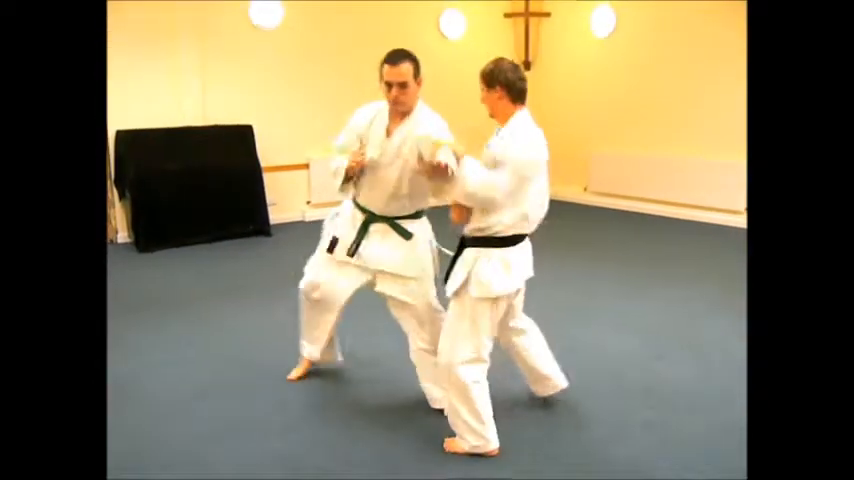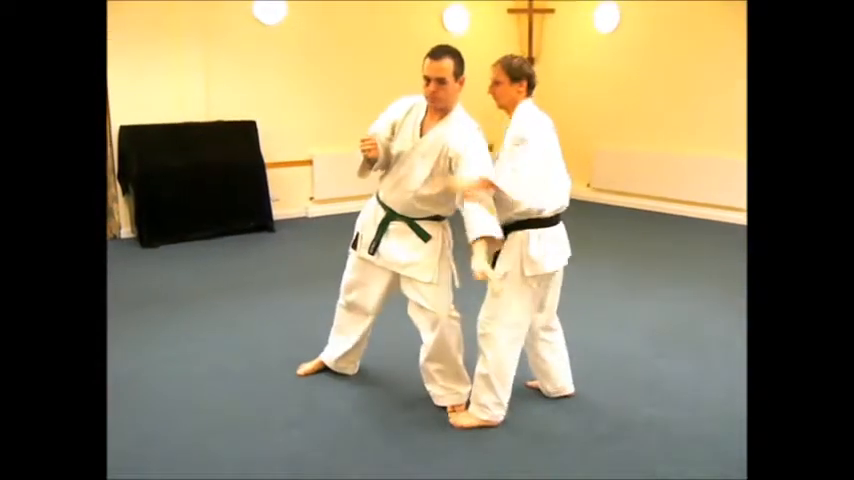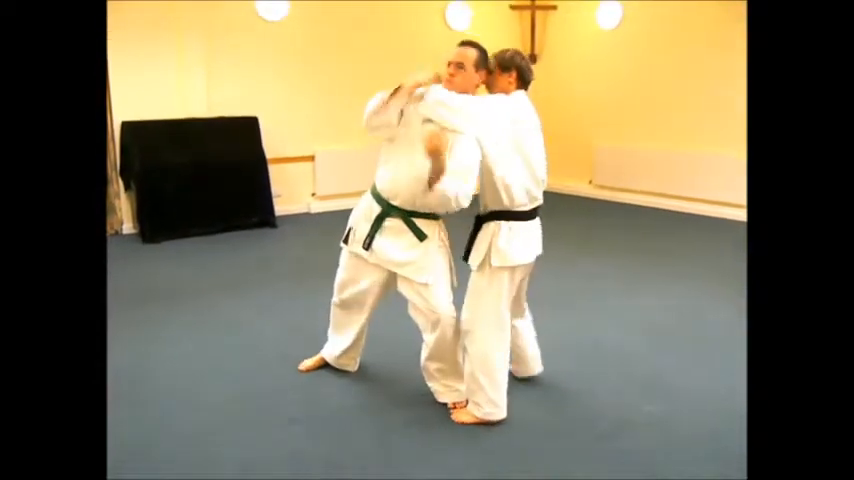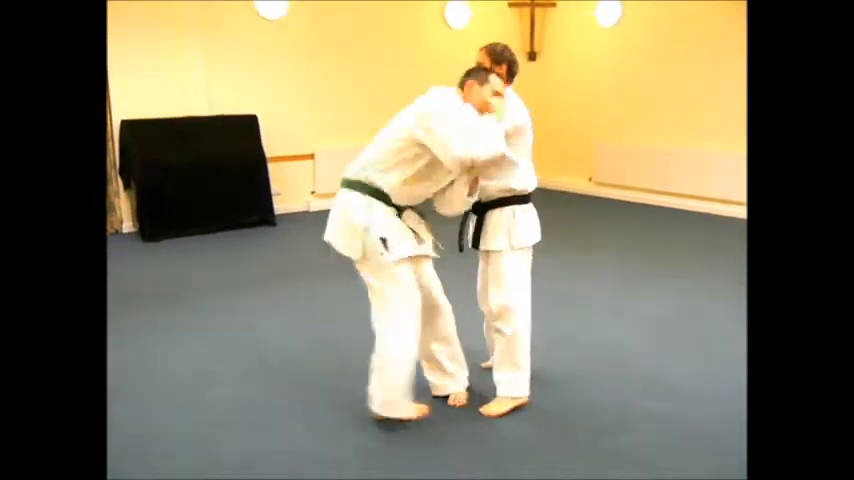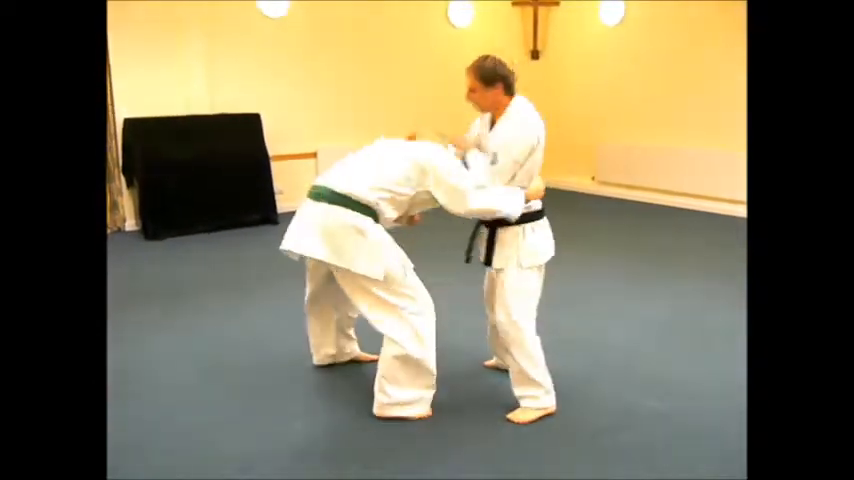
dt=0.5s
person 1, frame 1
left shoulder: (519, 138)
right shoulder: (519, 134)
left elbow: (489, 190)
left wrist: (460, 161)
right wrist: (464, 206)
left hip: (490, 257)
right hip: (508, 251)
left knee: (461, 350)
right knee: (512, 325)
left ankle: (478, 437)
right ankle: (549, 380)
person 1, frame 2
left shoulder: (531, 122)
right shoulder: (522, 122)
left elbow: (518, 169)
left wrist: (478, 184)
right wrist: (483, 186)
left hip: (531, 240)
right hip: (545, 235)
left knee: (499, 323)
right knee: (540, 317)
left ankle: (487, 408)
right ankle: (557, 382)
person 1, frame 3
left shoulder: (502, 108)
right shoulder: (520, 112)
left elbow: (450, 105)
right elbow: (491, 161)
left wrist: (423, 88)
left hip: (504, 232)
right hip: (523, 226)
left knee: (482, 318)
right knee: (510, 305)
left ankle: (486, 405)
right ankle: (525, 363)
person 1, frame 4
left shoulder: (511, 112)
left hip: (510, 218)
right hip: (491, 214)
left knee: (508, 303)
right knee: (490, 297)
left ankle: (514, 388)
right ankle: (503, 356)
person 1, frame 5
left shoulder: (520, 125)
right shoulder: (498, 113)
left elbow: (486, 184)
right elbow: (473, 142)
left wrist: (456, 157)
left hip: (521, 234)
right hip: (505, 228)
left knee: (514, 318)
right knee: (497, 303)
left ankle: (539, 398)
right ankle: (508, 358)
person 2, frame 1
left shoulder: (430, 127)
right shoulder: (365, 116)
left elbow: (443, 164)
right elbow: (342, 160)
left wrist: (441, 166)
right wrist: (350, 167)
left hip: (404, 232)
right hip: (354, 221)
left knee: (421, 311)
right knee: (318, 287)
left ankle: (446, 391)
right ankle: (317, 353)
person 2, frame 2
left shoulder: (466, 137)
right shoulder: (403, 109)
left elbow: (478, 194)
right elbow: (381, 159)
left wrist: (481, 250)
right wrist: (373, 153)
left hip: (424, 235)
right hip: (379, 219)
left knee: (437, 315)
right knee: (356, 295)
left ankle: (450, 390)
right ankle: (337, 357)
person 2, frame 3
left shoulder: (470, 134)
right shoulder: (421, 97)
left elbow: (455, 195)
right elbow: (375, 121)
left wrist: (440, 166)
right wrist: (402, 91)
left hip: (419, 231)
right hip: (373, 214)
left knee: (438, 312)
right knee: (352, 290)
left ankle: (451, 387)
right ankle: (339, 353)
person 2, frame 4
left shoulder: (475, 142)
right shoulder: (439, 105)
left elbow: (450, 205)
right elbow: (463, 151)
left wrist: (474, 170)
right wrist: (494, 131)
left hip: (399, 216)
right hip: (367, 210)
left knee: (431, 300)
right knee: (401, 305)
left ankle: (450, 381)
right ankle: (391, 401)
person 2, frame 5
left shoulder: (408, 150)
right shoulder: (441, 161)
right elbow: (471, 199)
left wrist: (397, 215)
right wrist: (526, 193)
left hip: (315, 213)
right hip: (347, 225)
left knee: (328, 293)
right knee: (410, 309)
left ankle: (332, 349)
right ankle: (400, 401)
